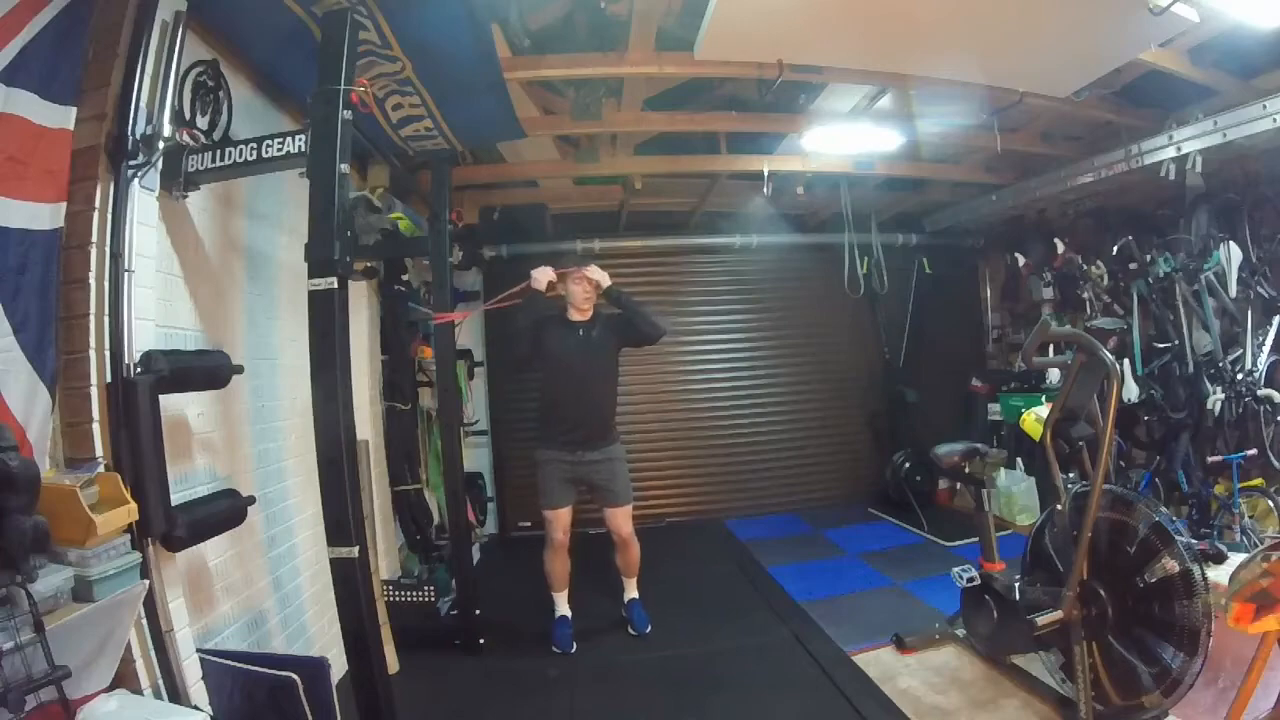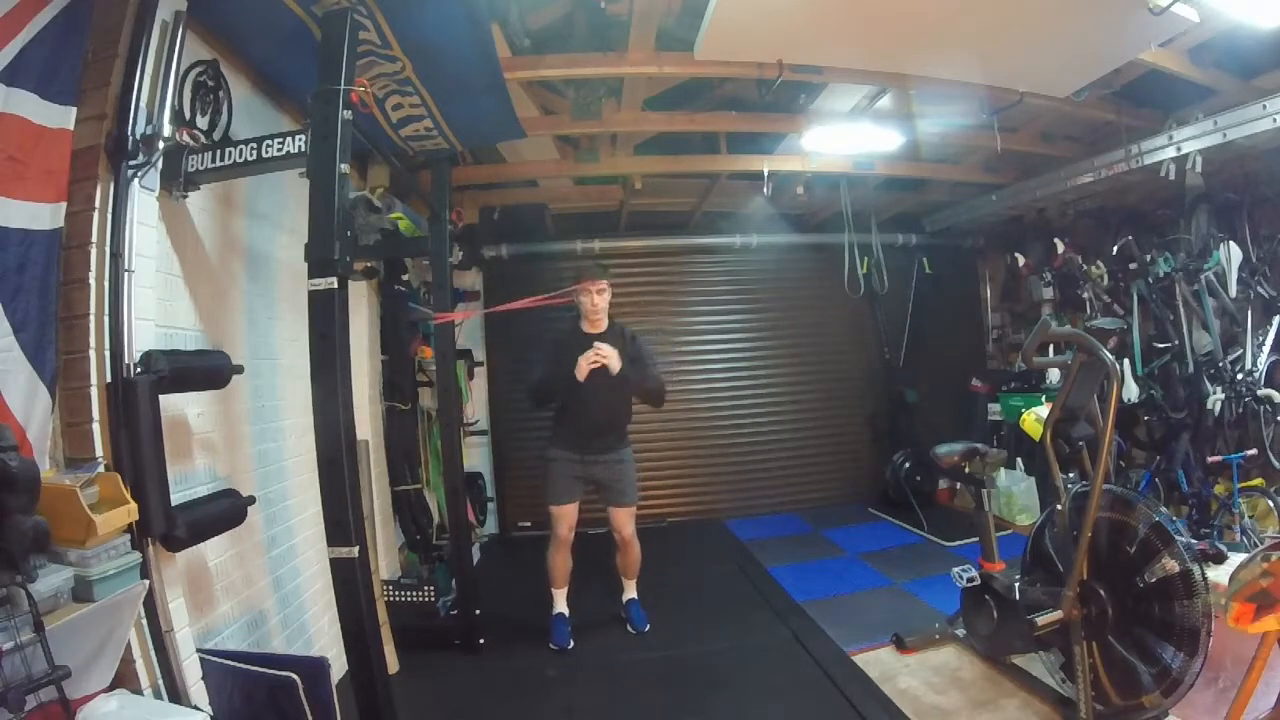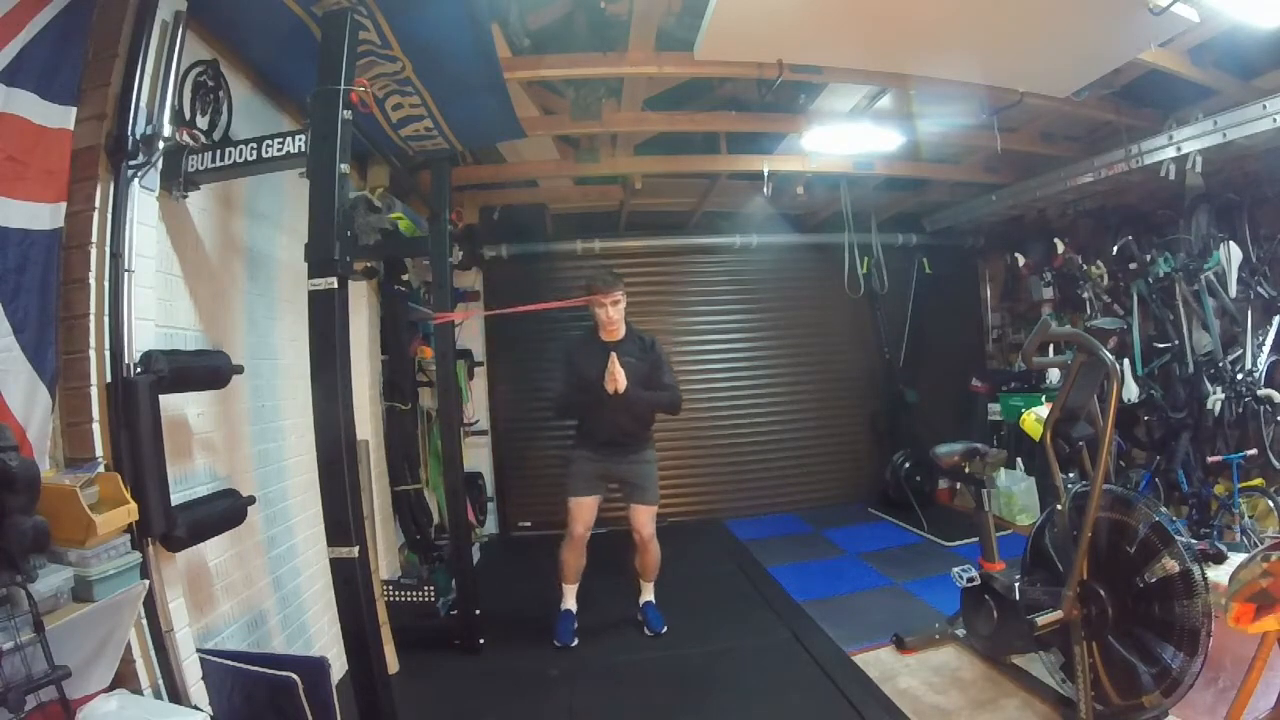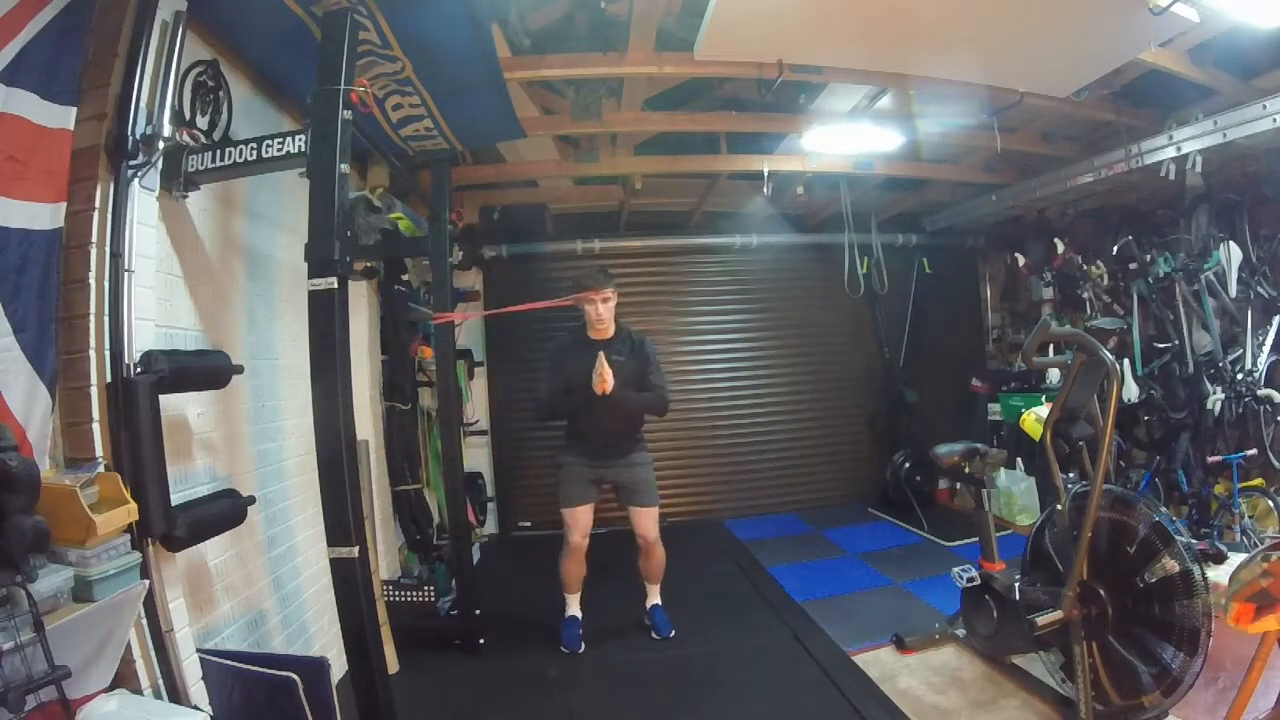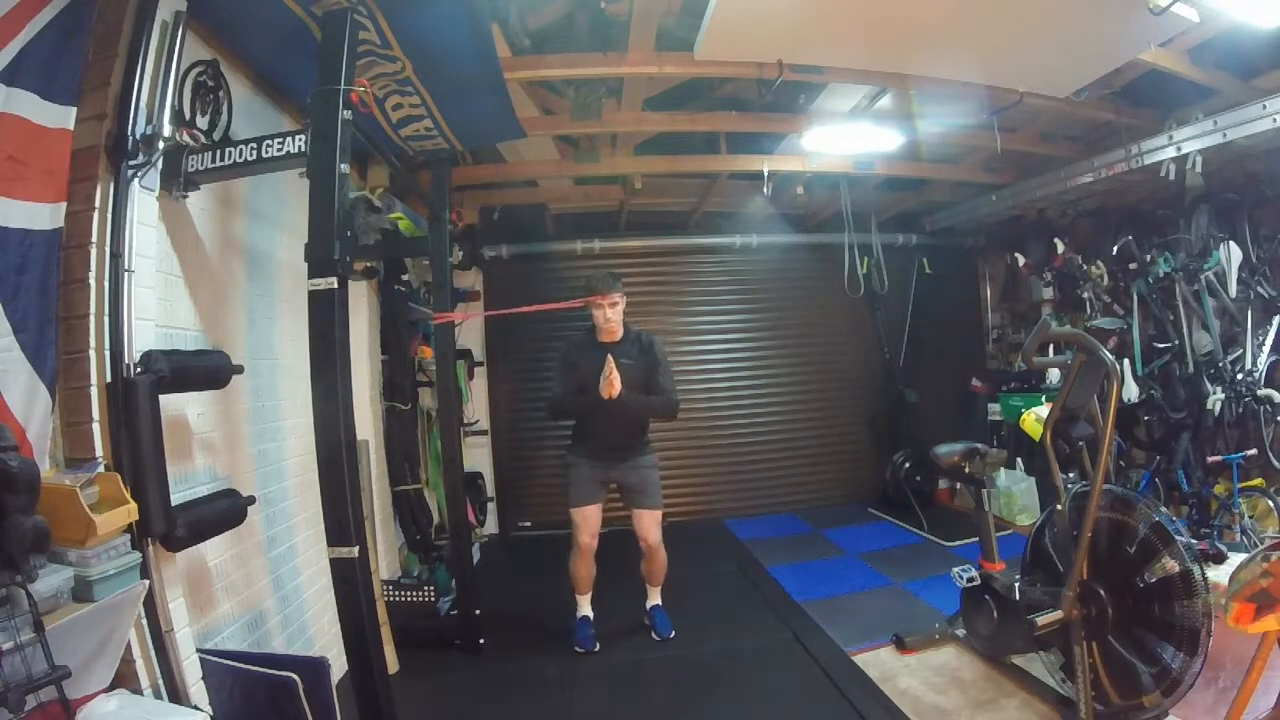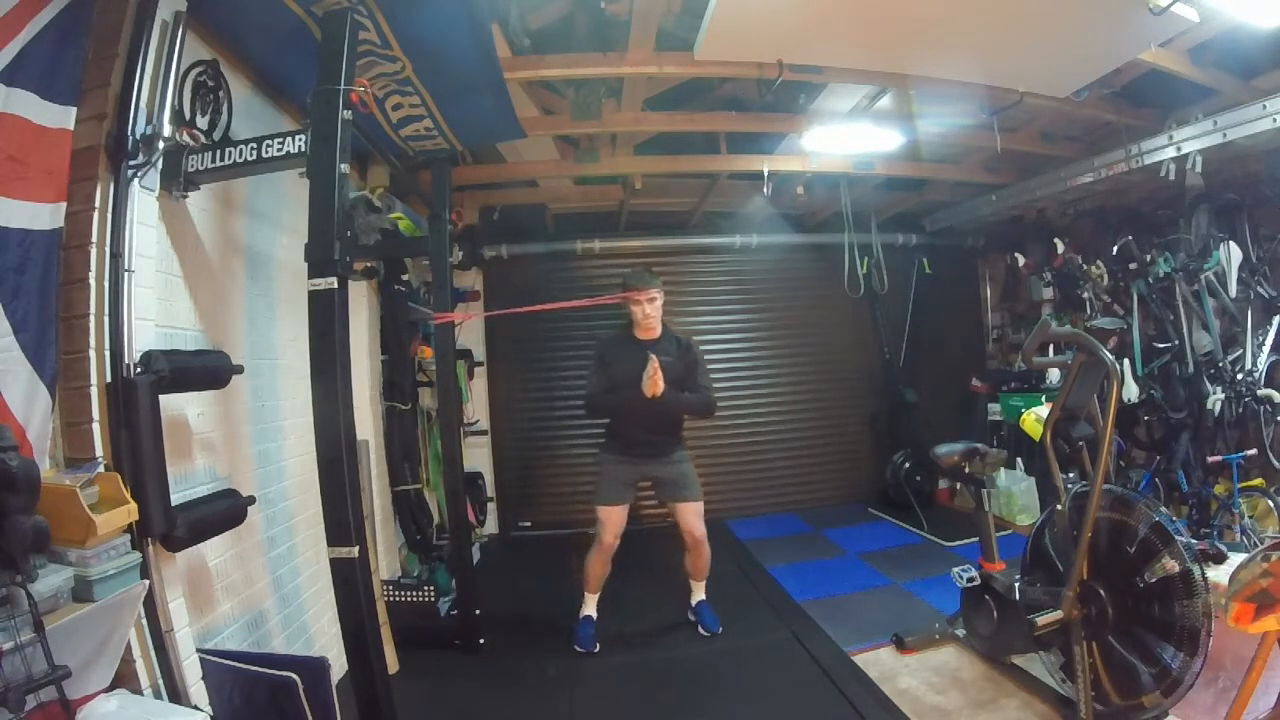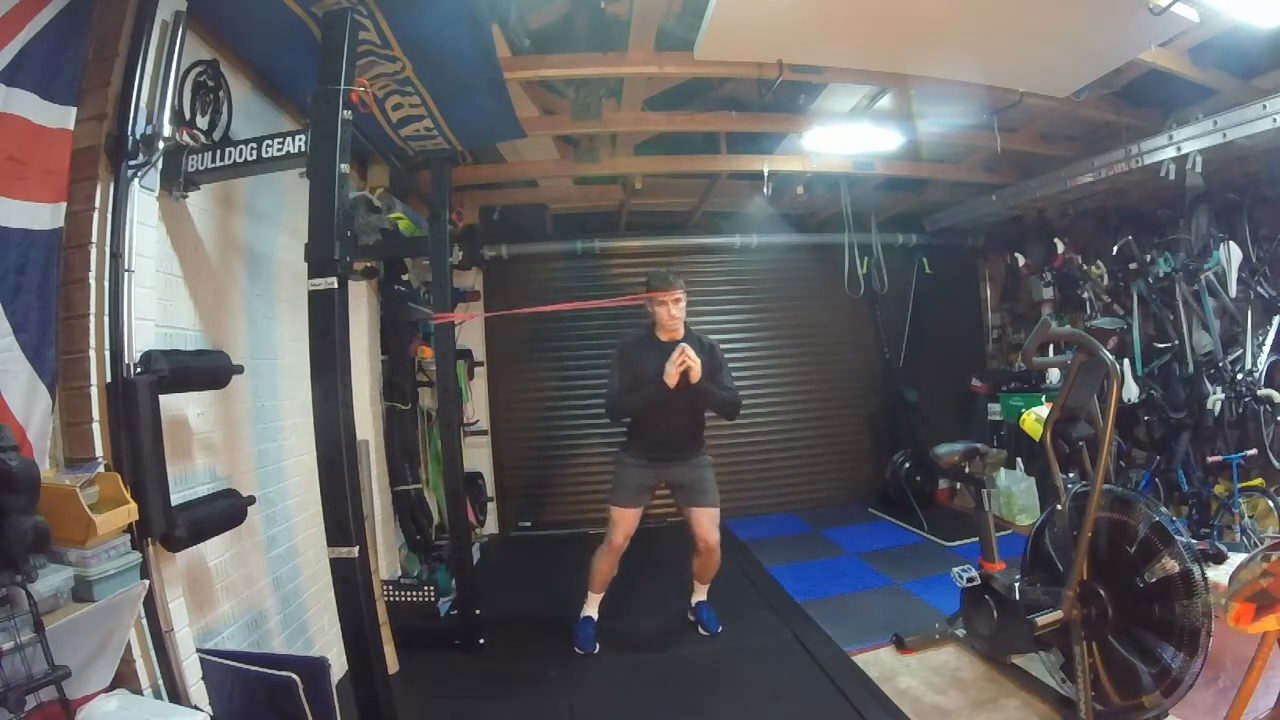
dt=0.7s
person 1, frame 1
left shoulder: (611, 326)
right shoulder: (547, 328)
left elbow: (654, 332)
right elbow: (517, 347)
left wrist: (612, 290)
right wrist: (536, 293)
left hip: (604, 449)
right hip: (556, 453)
left knee: (624, 533)
right knee: (557, 538)
left ankle: (632, 599)
right ankle: (562, 613)
person 1, frame 2
left shoulder: (629, 342)
right shoulder: (562, 343)
left elbow: (658, 395)
right elbow: (538, 397)
left wrist: (621, 371)
right wrist: (573, 377)
left hip: (614, 453)
right hip: (567, 453)
left knee: (625, 534)
right knee: (562, 535)
left ankle: (629, 599)
right ankle: (559, 611)
person 1, frame 3
left shoulder: (647, 347)
right shoulder: (578, 349)
left elbow: (673, 401)
right elbow: (564, 406)
left wrist: (628, 390)
right wrist: (602, 390)
left hip: (636, 454)
right hip: (588, 453)
left knee: (645, 534)
right knee: (577, 532)
left ankle: (647, 601)
right ankle: (568, 608)
person 1, frame 4
left shoulder: (638, 346)
right shoulder: (564, 349)
left elbow: (661, 403)
right elbow: (549, 407)
left wrist: (615, 391)
right wrist: (590, 392)
left hip: (630, 456)
right hip: (579, 458)
left knee: (649, 537)
right knee: (575, 542)
left ankle: (654, 604)
right ankle: (573, 614)
person 1, frame 5
left shoulder: (647, 347)
right shoulder: (575, 351)
left elbow: (669, 406)
right elbow: (557, 408)
left wrist: (622, 395)
right wrist: (597, 395)
left hip: (636, 458)
right hip: (587, 459)
left knee: (651, 541)
right knee: (584, 543)
left ankle: (654, 605)
right ankle: (584, 614)
person 1, frame 6
left shoulder: (683, 347)
right shoulder: (609, 348)
left elbow: (706, 405)
right elbow: (593, 406)
left wrist: (664, 393)
right wrist: (639, 393)
left hip: (670, 455)
right hip: (619, 456)
left knee: (696, 535)
right knee: (606, 540)
left ankle: (699, 601)
right ankle: (588, 613)
person 1, frame 7
left shoulder: (706, 349)
right shoulder: (631, 349)
left elbow: (732, 407)
right elbow: (615, 409)
left wrist: (699, 381)
right wrist: (663, 384)
left hip: (691, 459)
right hip: (639, 460)
left knee: (709, 542)
right knee: (616, 541)
left ankle: (699, 602)
right ankle: (589, 613)
